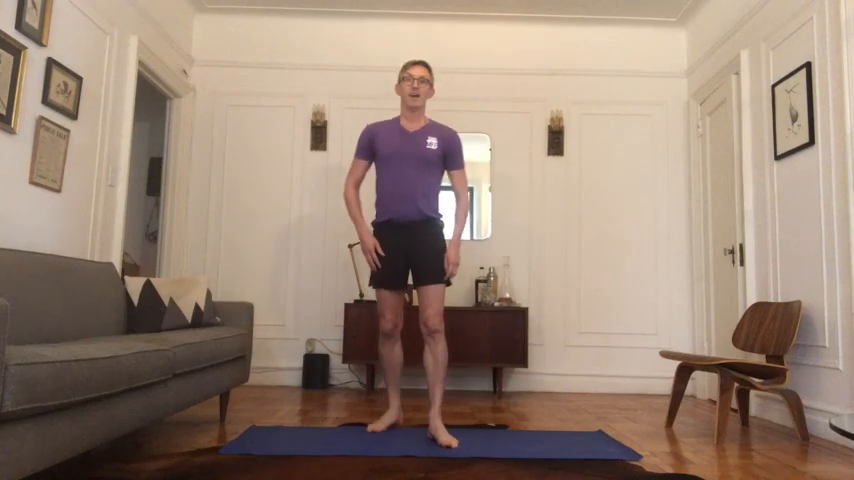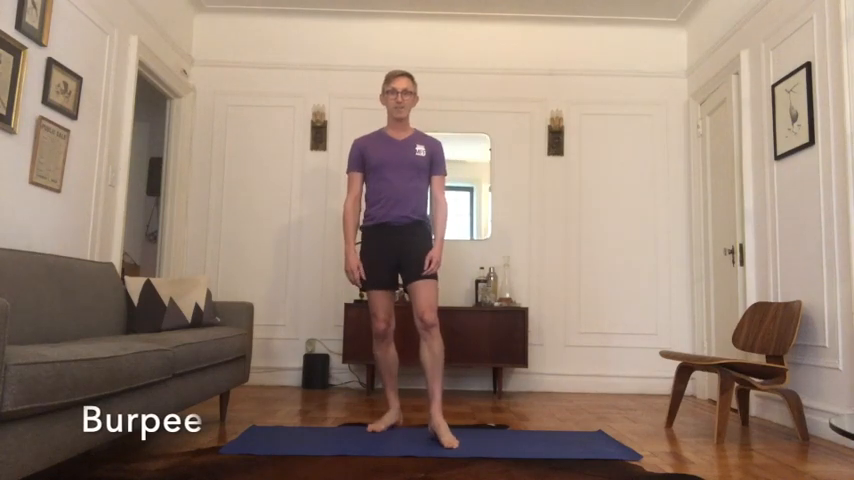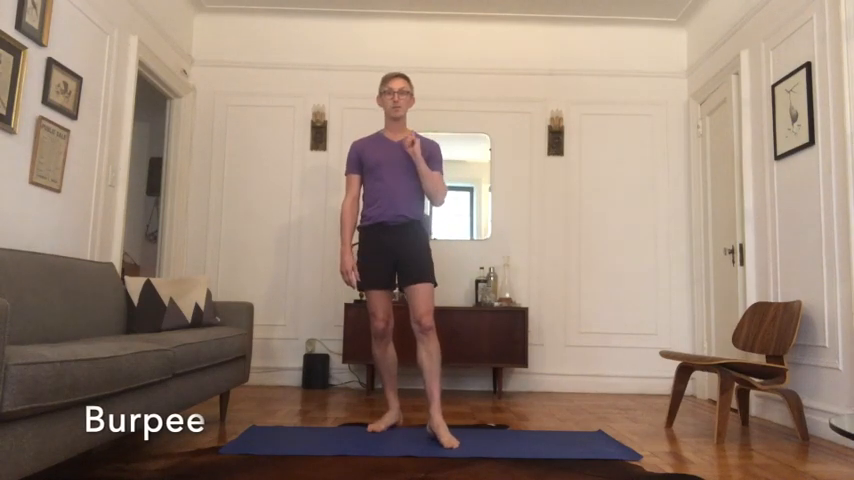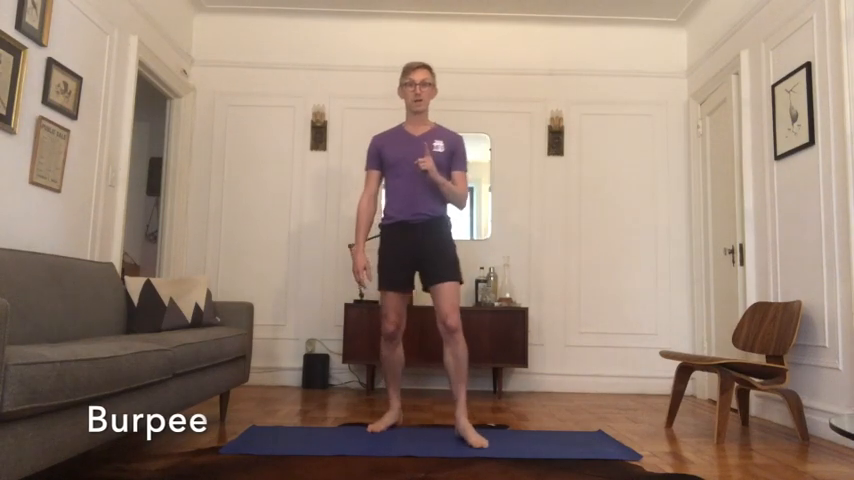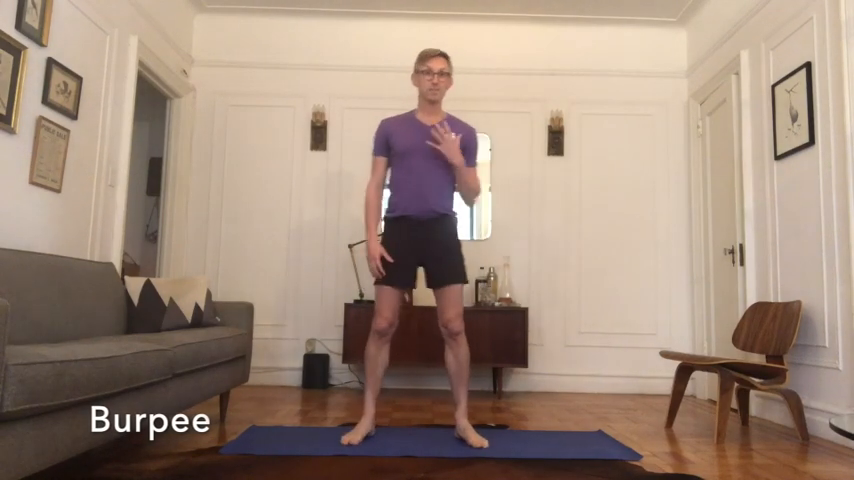
dt=1s
person 1, frame 1
left shoulder: (446, 137)
right shoulder: (375, 133)
left elbow: (462, 193)
right elbow: (351, 186)
left wrist: (455, 243)
right wrist: (363, 232)
left hip: (428, 234)
right hip: (386, 235)
left knee: (432, 326)
right knee: (388, 328)
left ankle: (435, 418)
right ankle: (394, 407)
person 1, frame 2
left shoulder: (431, 146)
right shoulder: (363, 145)
left elbow: (438, 200)
right elbow: (353, 200)
left wrist: (438, 244)
right wrist: (350, 250)
left hip: (416, 236)
right hip: (376, 237)
left knee: (428, 321)
right knee: (382, 329)
left ankle: (436, 414)
right ankle: (393, 408)
person 1, frame 3
left shoulder: (428, 147)
right shoulder: (361, 147)
left elbow: (438, 198)
right elbow: (350, 201)
left wrist: (416, 157)
right wrist: (345, 249)
left hip: (412, 235)
right hip: (373, 238)
left knee: (425, 324)
right knee: (380, 328)
left ankle: (436, 415)
right ankle: (393, 407)
person 1, frame 4
left shoulder: (451, 140)
right shoulder: (382, 142)
left elbow: (461, 198)
right elbow: (368, 198)
left wrist: (435, 175)
right wrist: (358, 248)
left hip: (437, 234)
right hip: (395, 236)
left knee: (451, 325)
right knee: (391, 329)
left ankle: (461, 417)
right ankle: (394, 407)
person 1, frame 5
left shoulder: (464, 133)
right shoulder: (390, 127)
left elbow: (471, 196)
right elbow: (375, 186)
left wrist: (457, 159)
right wrist: (371, 237)
left hip: (441, 231)
right hip: (398, 229)
left knee: (453, 328)
right knee: (382, 326)
left ankle: (462, 419)
right ankle: (368, 416)
